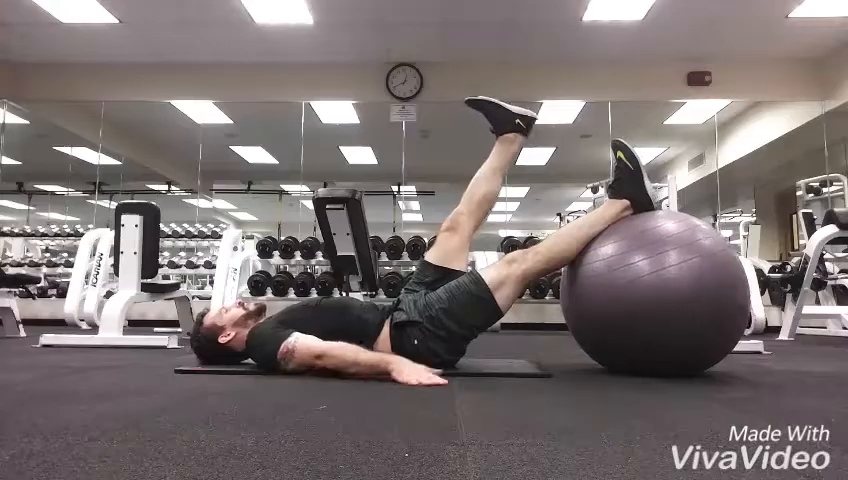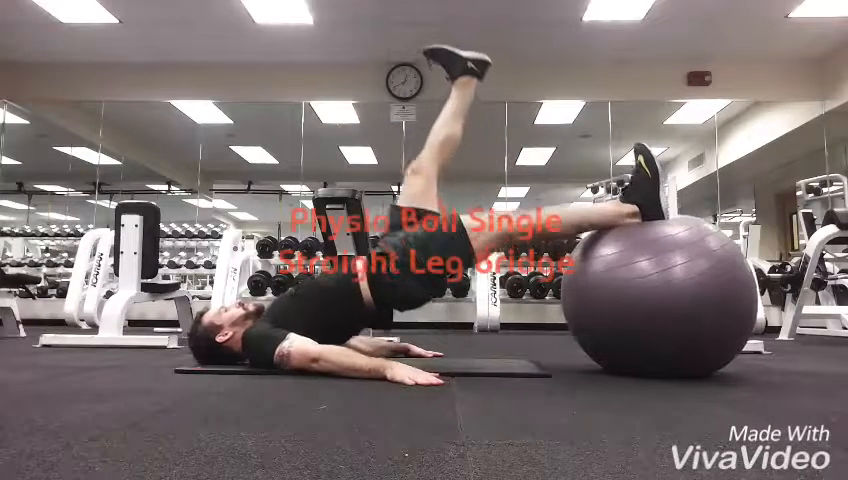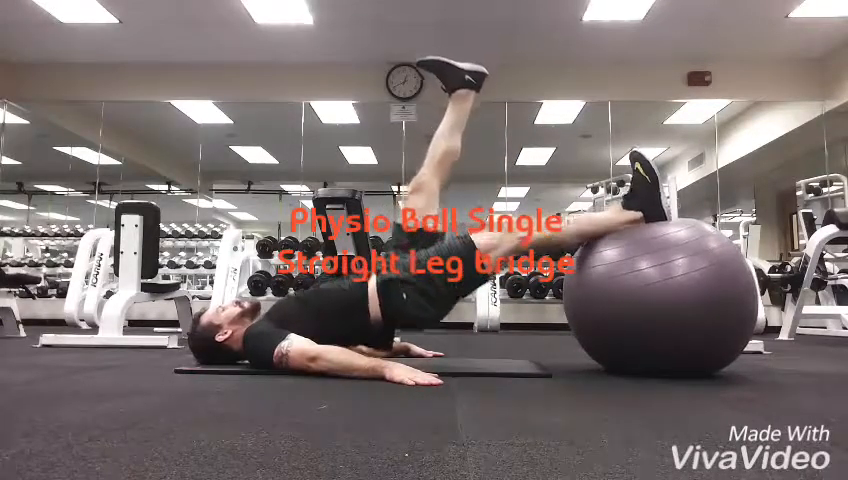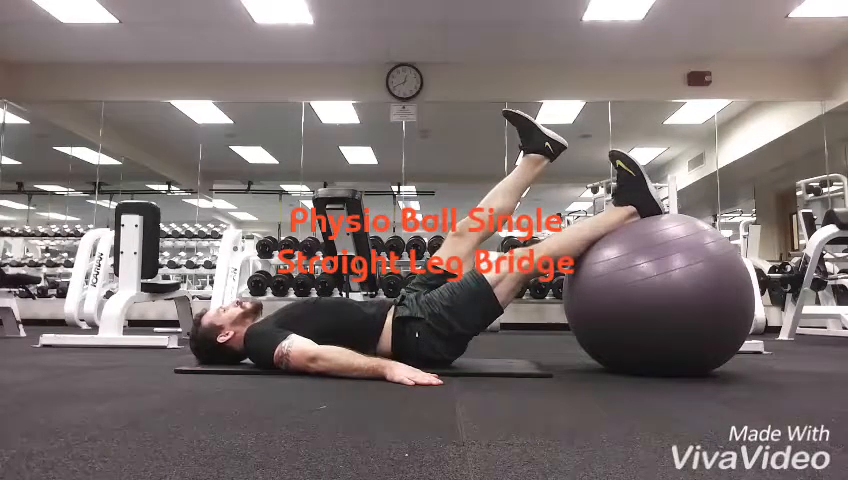
dt=1s
person 1, frame 1
left shoulder: (276, 326)
right shoulder: (263, 341)
right elbow: (321, 353)
right wrist: (393, 363)
left hip: (405, 314)
right hip: (414, 336)
left knee: (456, 225)
right knee: (520, 262)
left ankle: (509, 135)
right ankle: (623, 202)
person 1, frame 2
left shoulder: (271, 325)
right shoulder: (257, 341)
left elbow: (339, 340)
right elbow: (314, 357)
right wrist: (389, 369)
left hip: (386, 264)
right hip: (394, 271)
left knee: (421, 171)
right knee: (507, 222)
left ankle: (464, 79)
right ankle: (631, 209)
person 1, frame 3
left shoulder: (270, 324)
right shoulder: (258, 341)
right elbow: (313, 357)
right wrist: (386, 367)
left hip: (393, 284)
right hip: (404, 296)
left knee: (424, 187)
right knee: (513, 237)
left ankle: (461, 95)
right ankle: (636, 213)
person 1, frame 4
left shoulder: (275, 326)
right shoulder: (260, 340)
right elbow: (314, 357)
right wrist: (387, 366)
left hip: (408, 311)
right hip: (419, 331)
left knee: (465, 233)
right knee: (521, 259)
left ankle: (536, 155)
right ankle: (630, 209)
